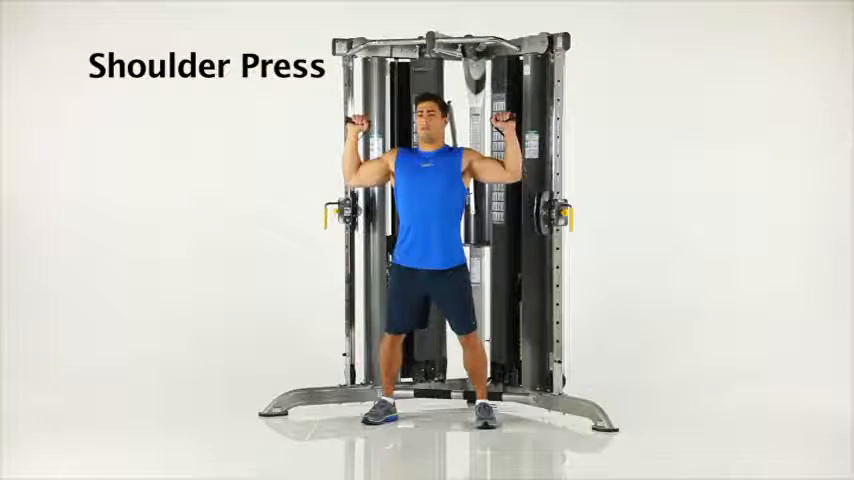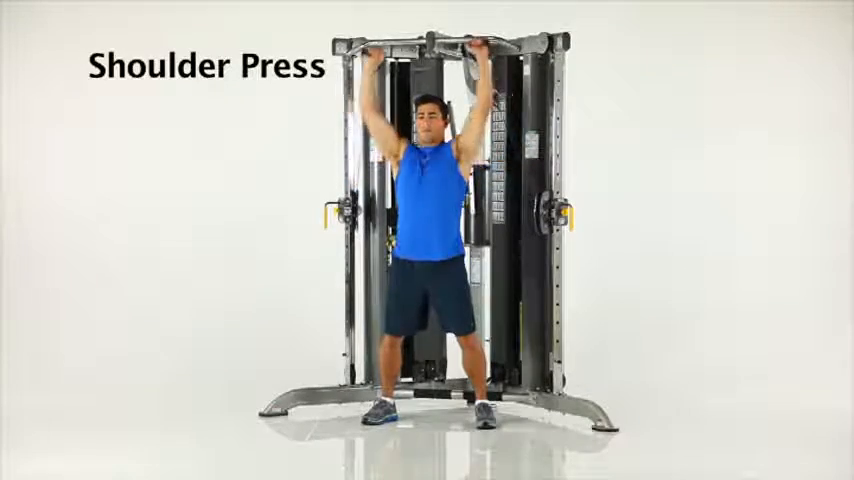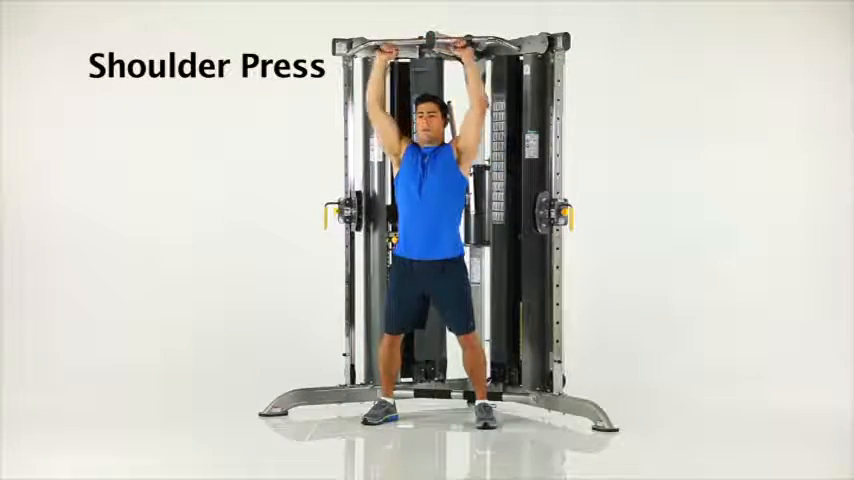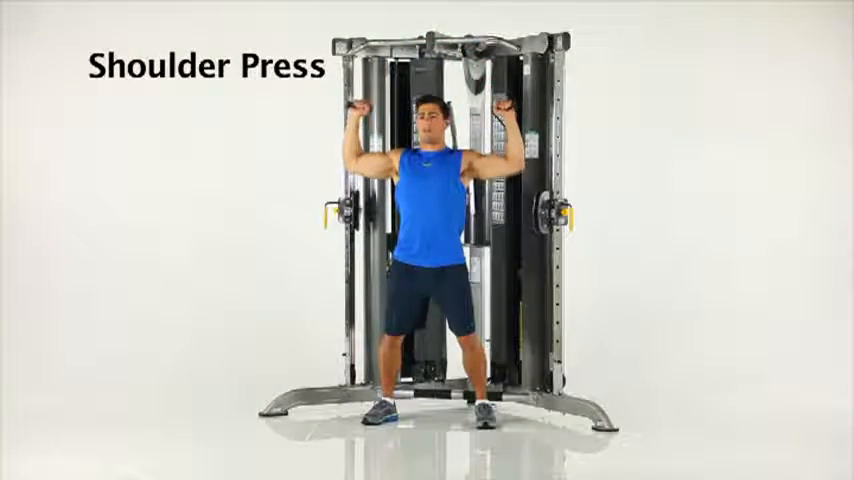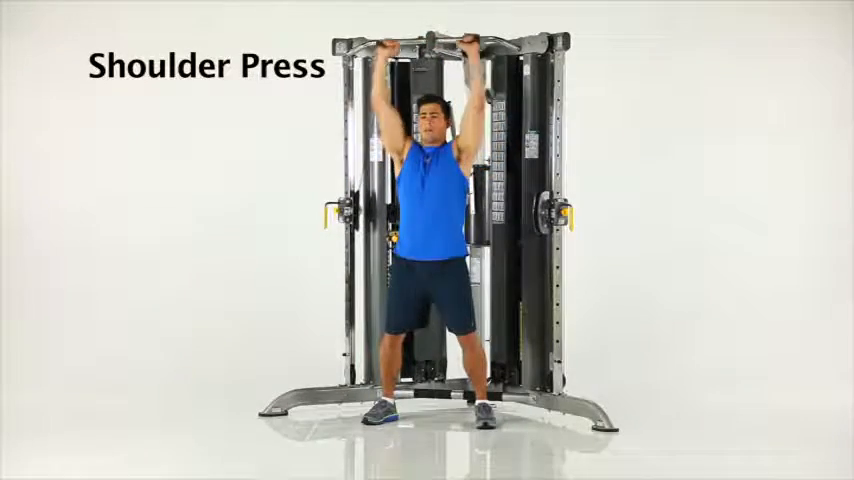
dt=1s
person 1, frame 1
left shoulder: (464, 159)
right shoulder: (396, 159)
left elbow: (512, 174)
right elbow: (352, 177)
left wrist: (509, 132)
right wrist: (352, 134)
left hip: (450, 266)
right hip: (406, 266)
left knee: (469, 336)
right knee: (393, 335)
left ankle: (482, 402)
right ankle: (386, 401)
person 1, frame 2
left shoulder: (458, 153)
right shoulder: (400, 153)
left elbow: (483, 106)
right elbow: (369, 112)
left wrist: (483, 60)
right wrist: (369, 67)
left hip: (448, 263)
right hip: (405, 262)
left knee: (467, 337)
right knee: (392, 337)
left ankle: (482, 403)
right ankle: (386, 401)
person 1, frame 3
left shoulder: (458, 153)
right shoulder: (402, 153)
left elbow: (479, 107)
right elbow: (375, 109)
left wrist: (468, 60)
right wrist: (380, 62)
left hip: (448, 264)
right hip: (406, 263)
left knee: (468, 336)
right knee: (391, 335)
left ankle: (482, 403)
right ankle: (386, 402)
person 1, frame 4
left shoulder: (464, 161)
right shoulder: (398, 160)
left elbow: (514, 164)
right elbow: (352, 162)
left wrist: (509, 121)
right wrist: (354, 118)
left hip: (450, 266)
right hip: (406, 265)
left knee: (468, 337)
right knee: (391, 336)
left ankle: (482, 402)
right ankle: (386, 401)
person 1, frame 5
left shoulder: (459, 153)
right shoulder: (404, 152)
left elbow: (477, 103)
right elbow: (381, 104)
left wrist: (474, 56)
right wrist: (382, 58)
left hip: (449, 264)
right hip: (406, 262)
left knee: (468, 337)
right knee: (392, 336)
left ankle: (482, 403)
right ankle: (387, 401)
